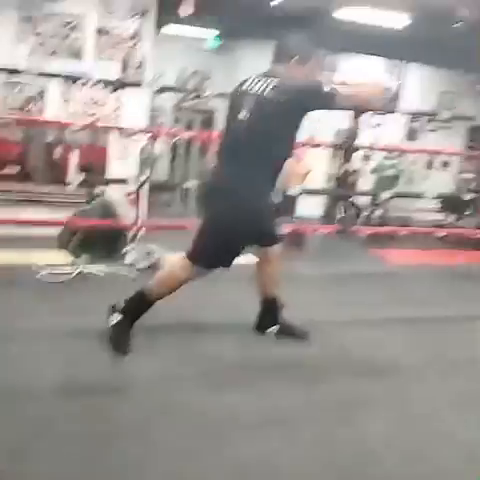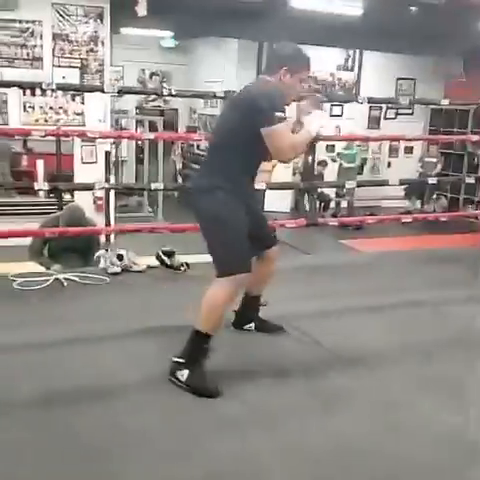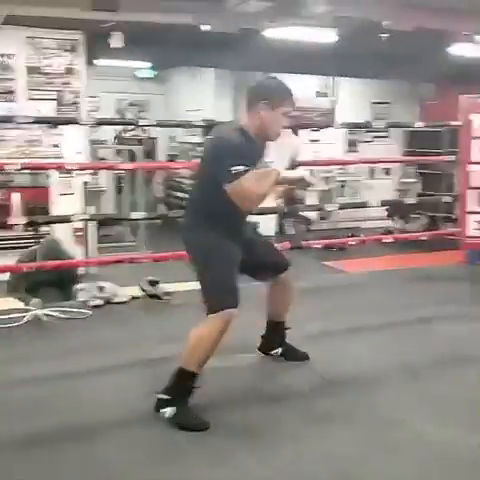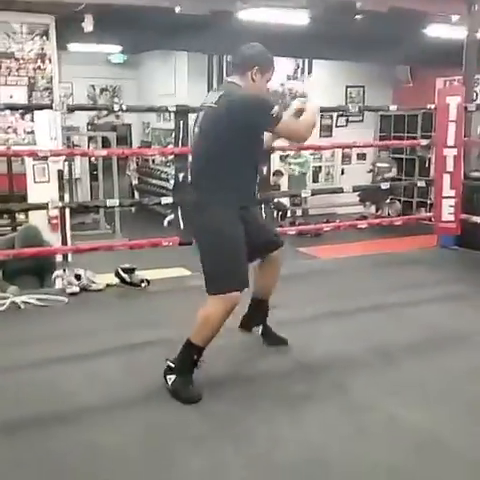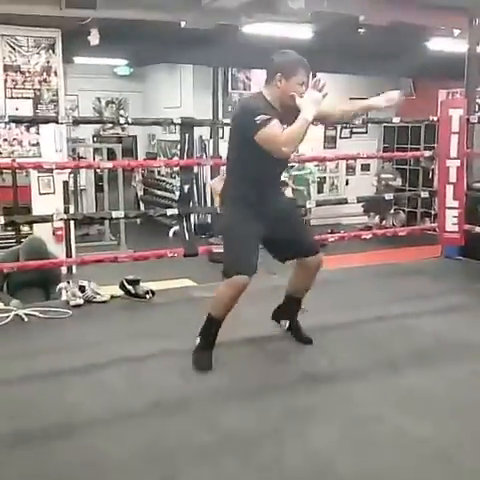
dt=0.3s
person 1, frame 1
left shoulder: (247, 85)
right shoulder: (299, 90)
right elbow: (360, 97)
right wrist: (378, 88)
left hip: (231, 183)
right hip: (238, 193)
left knee: (270, 249)
right knee: (199, 263)
left ankle: (270, 318)
right ankle: (126, 313)
person 1, frame 2
left shoulder: (262, 95)
right shoulder: (263, 96)
left elbow: (268, 148)
right elbow: (284, 152)
left wrist: (298, 129)
right wrist: (311, 127)
left hip: (236, 190)
right hip: (216, 194)
left knee: (266, 250)
right knee: (234, 276)
left ankle: (247, 317)
right ankle: (187, 361)
person 1, frame 3
left shoulder: (251, 139)
right shoulder: (229, 143)
right elbow: (250, 200)
left wrist: (290, 177)
right wrist: (281, 163)
left hip: (235, 228)
right hip: (208, 234)
left knee: (281, 274)
right knee: (223, 314)
left ankle: (273, 343)
right ankle: (172, 397)
person 1, frame 4
left shoulder: (220, 98)
right shoulder: (248, 102)
right elbow: (300, 132)
right wrist: (310, 104)
left hip: (235, 204)
right hip: (214, 210)
left knee: (270, 252)
right knee: (227, 294)
left ankle: (256, 319)
right ankle: (179, 369)
person 1, frame 5
left shoulder: (292, 103)
right shoulder: (251, 109)
left elbow: (333, 113)
right elbow: (284, 146)
left wrist: (376, 103)
right wrist: (309, 111)
left hip: (272, 199)
right hip: (242, 205)
left knee: (312, 260)
right knee: (238, 278)
left ankle: (286, 314)
right ankle: (205, 340)
